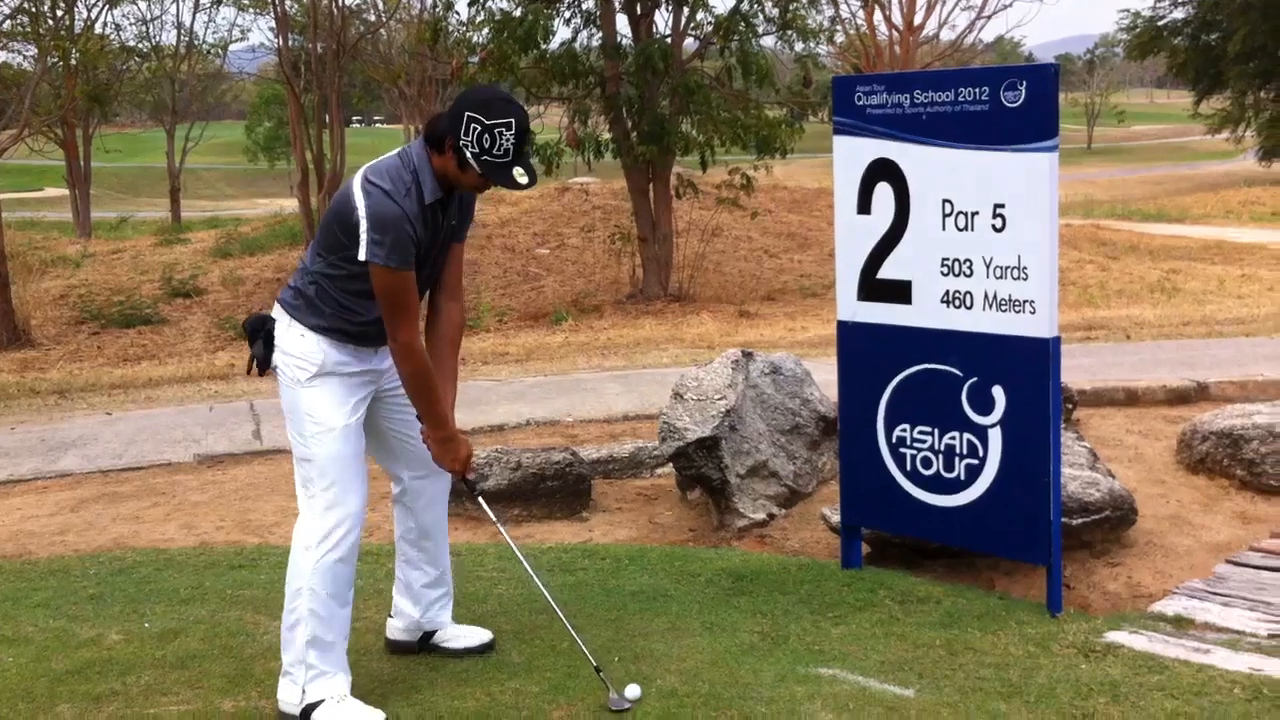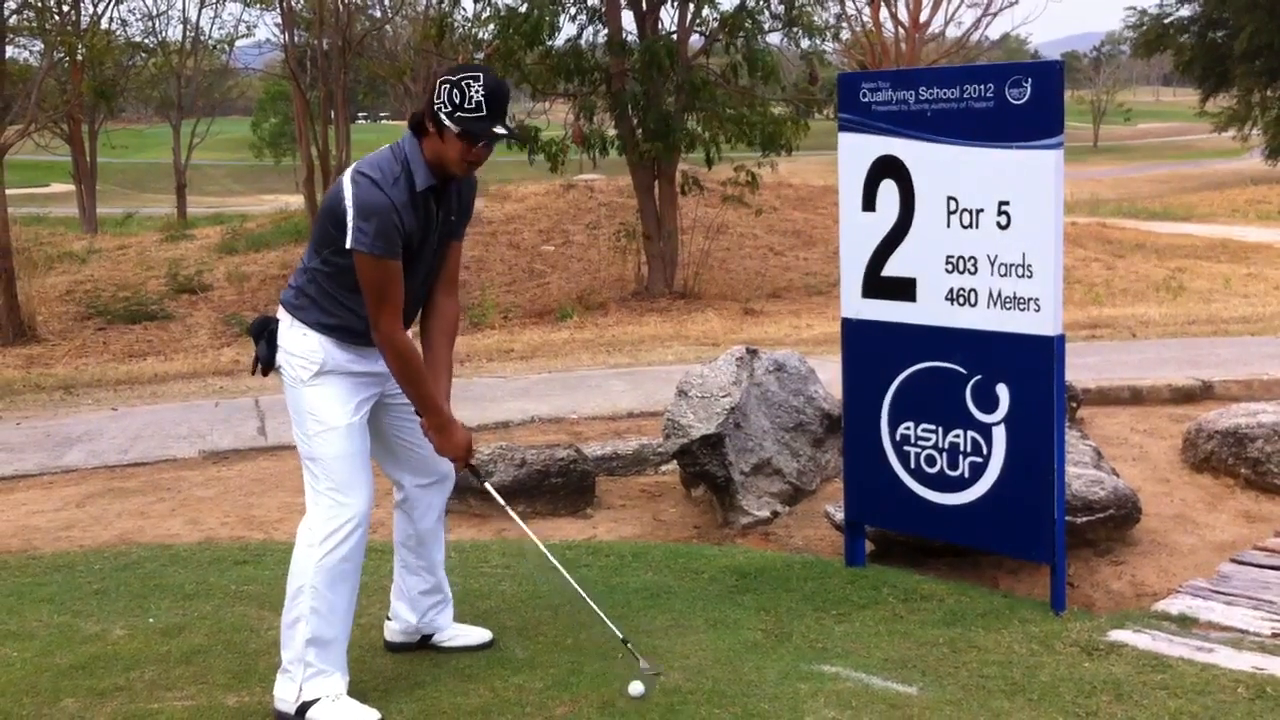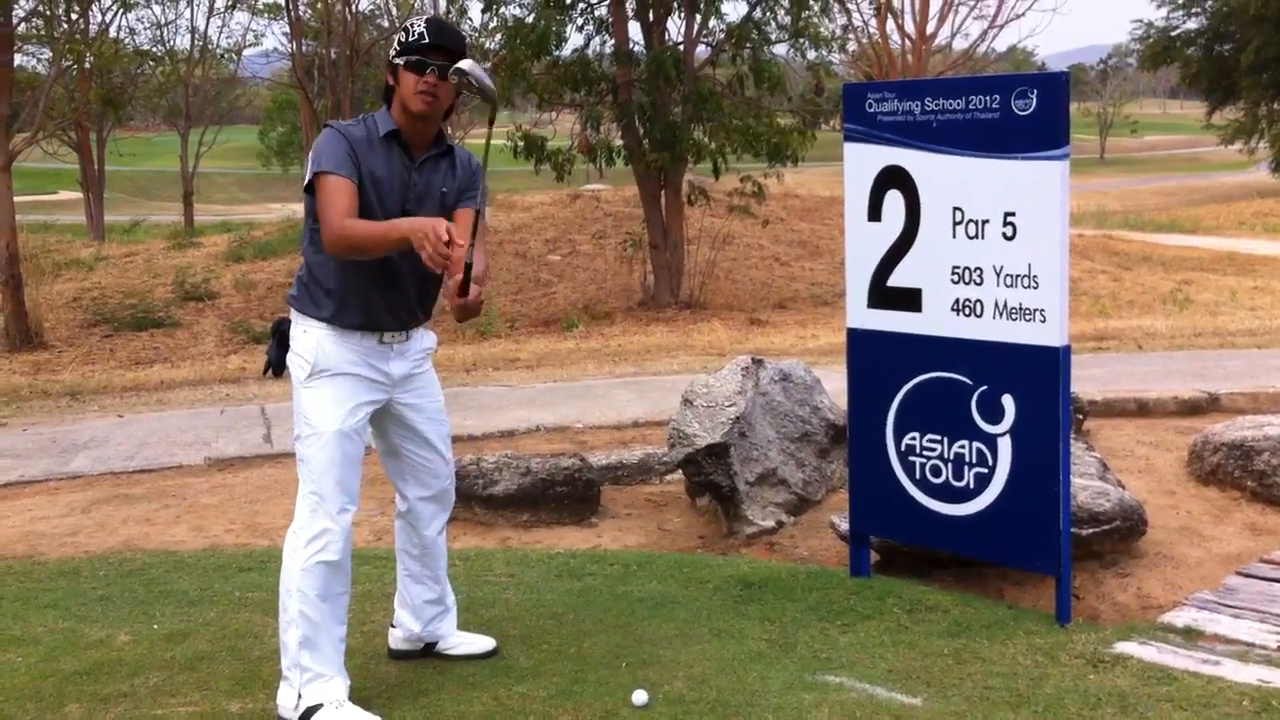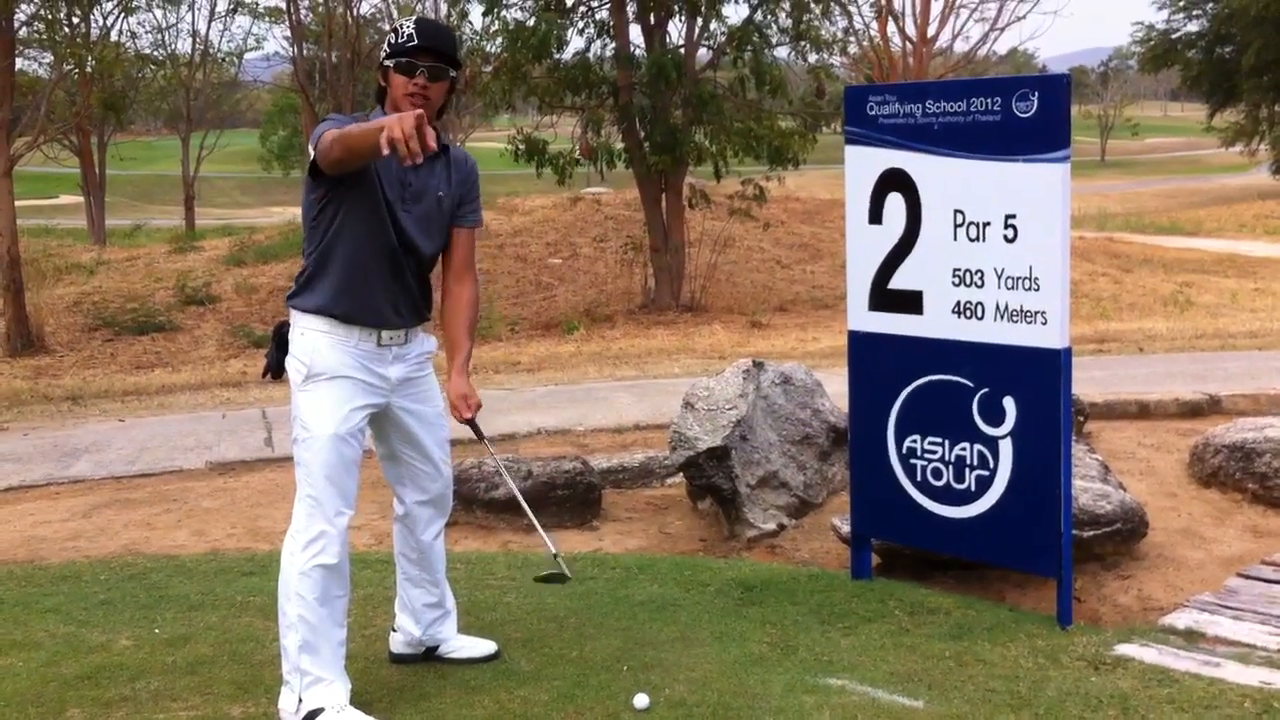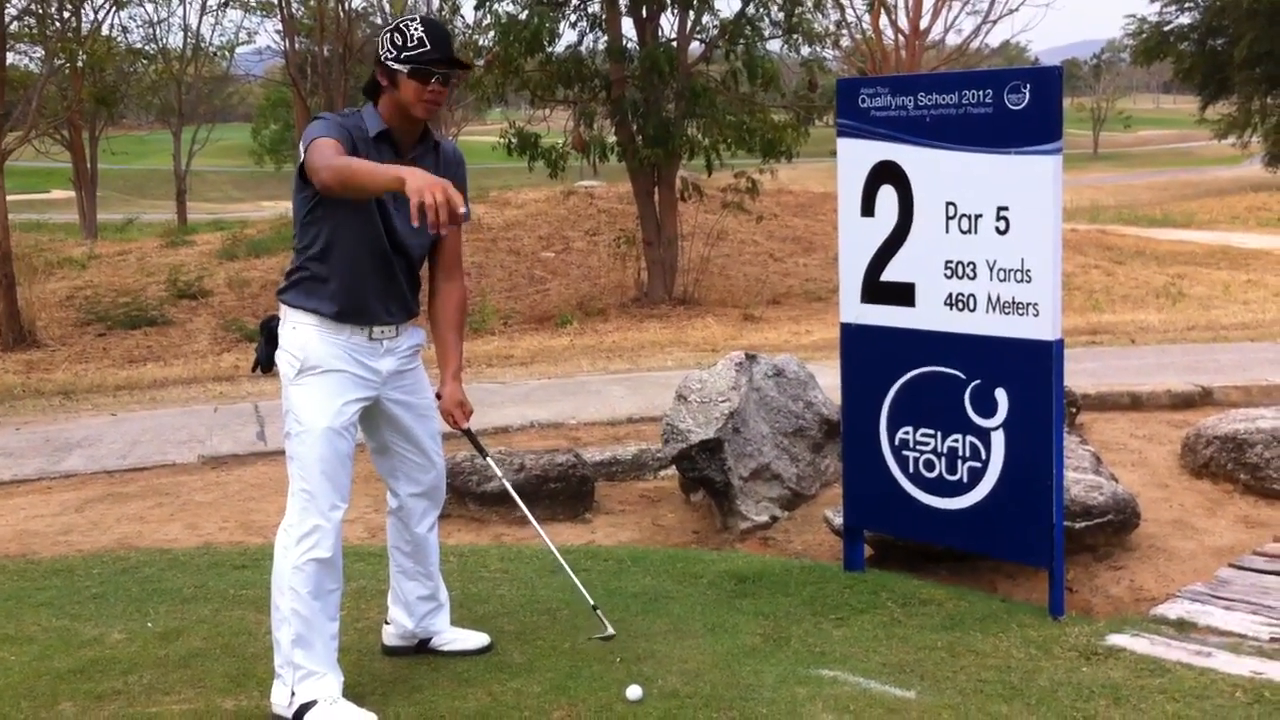
dt=0.7s
person 1, frame 1
left shoulder: (459, 189)
right shoulder: (386, 200)
left elbow: (447, 302)
right elbow: (407, 335)
left wrist: (446, 415)
right wrist: (444, 431)
left hip: (375, 348)
right hip: (319, 350)
left knee: (425, 473)
right knee: (336, 510)
left ankle: (420, 619)
person 1, frame 2
left shoulder: (458, 184)
right shoulder: (375, 191)
left elbow: (443, 297)
right elbow: (388, 326)
left wrist: (440, 406)
right wrist: (441, 421)
left hip: (383, 349)
right hip: (323, 351)
left knee: (428, 477)
right knee: (343, 507)
left ankle: (418, 618)
person 1, frame 3
left shoulder: (462, 167)
right shoulder: (342, 142)
left elbow: (471, 249)
right elbow: (338, 234)
left wrist: (468, 285)
right wrist: (410, 228)
left hip: (409, 347)
right hip: (333, 348)
left knee: (431, 489)
right knee: (327, 513)
left ankle: (422, 626)
person 1, frame 4
left shoulder: (460, 169)
right shoulder: (339, 138)
left elbow: (459, 276)
right elbow: (341, 149)
left wrist: (459, 369)
right wrist: (385, 128)
left hip: (411, 346)
right hip: (334, 348)
left knee: (428, 493)
right knee: (324, 516)
left ankle: (423, 629)
person 1, frame 5
left shoulder: (448, 162)
right shoulder: (332, 132)
left elbow: (448, 273)
right elbow: (332, 172)
left wrist: (452, 376)
right wrist: (408, 177)
left hip: (398, 342)
right hip: (324, 343)
left knee: (421, 485)
right knee: (317, 512)
left ankle: (416, 623)
